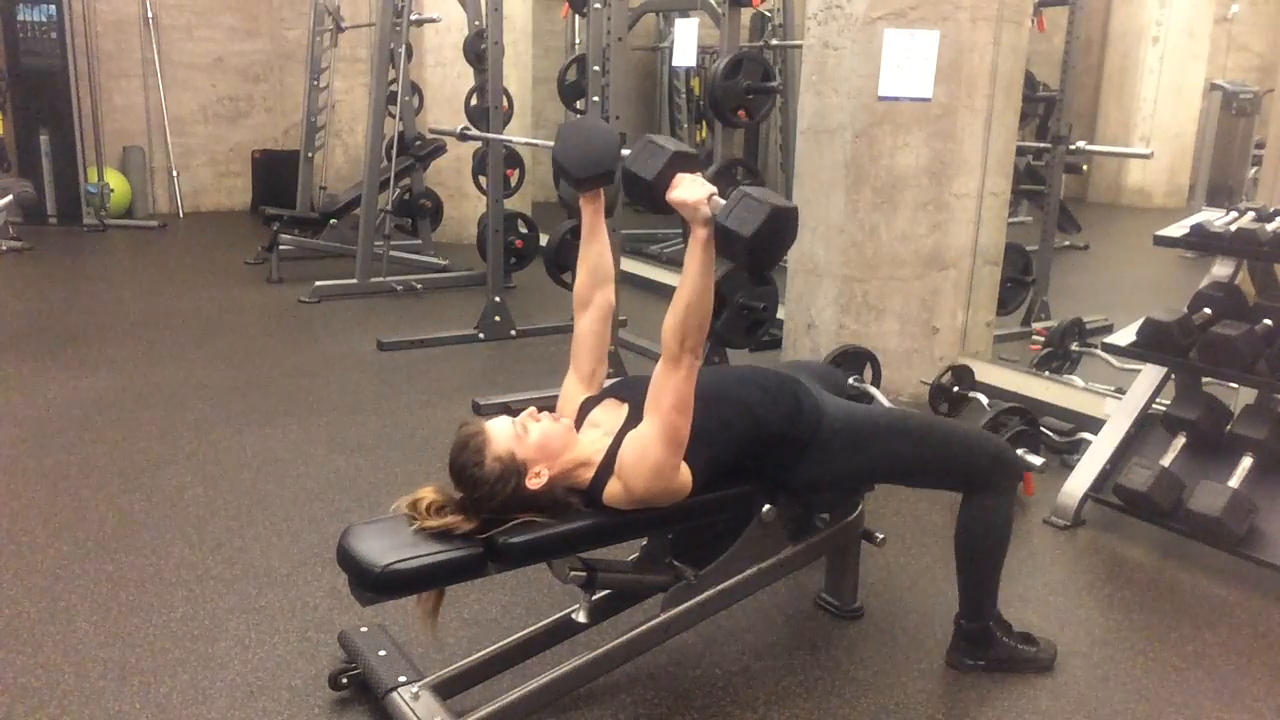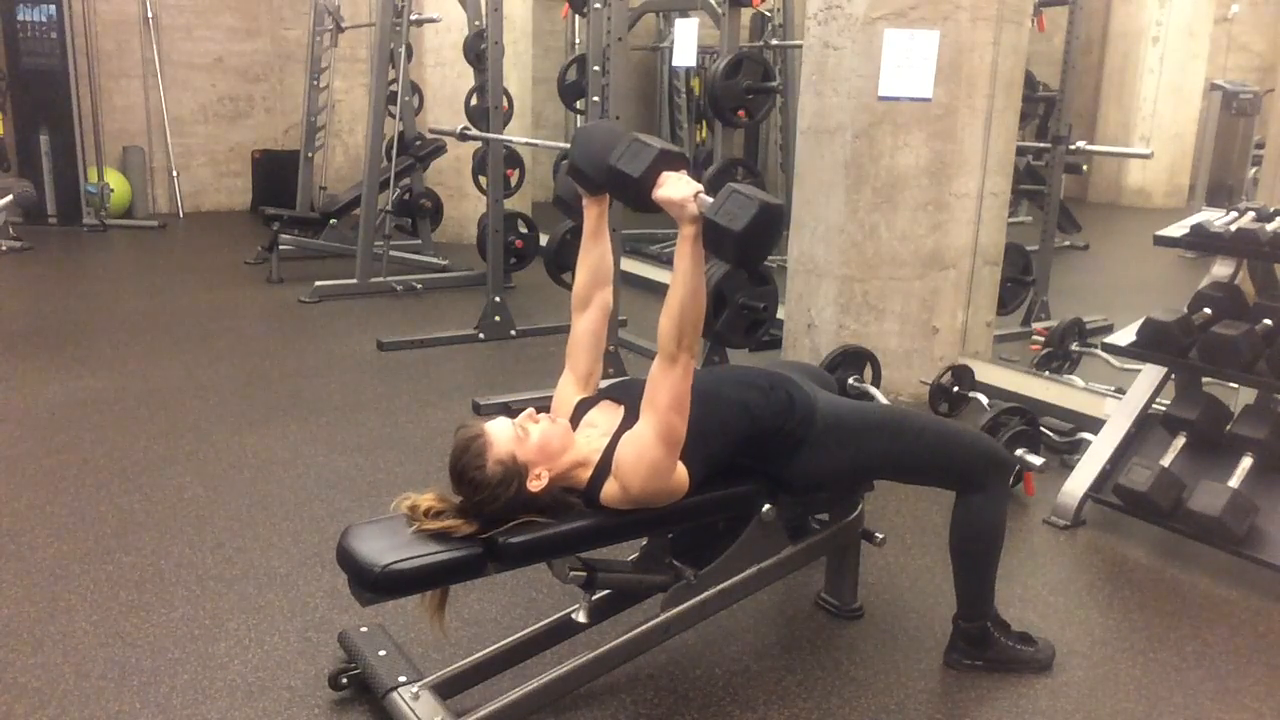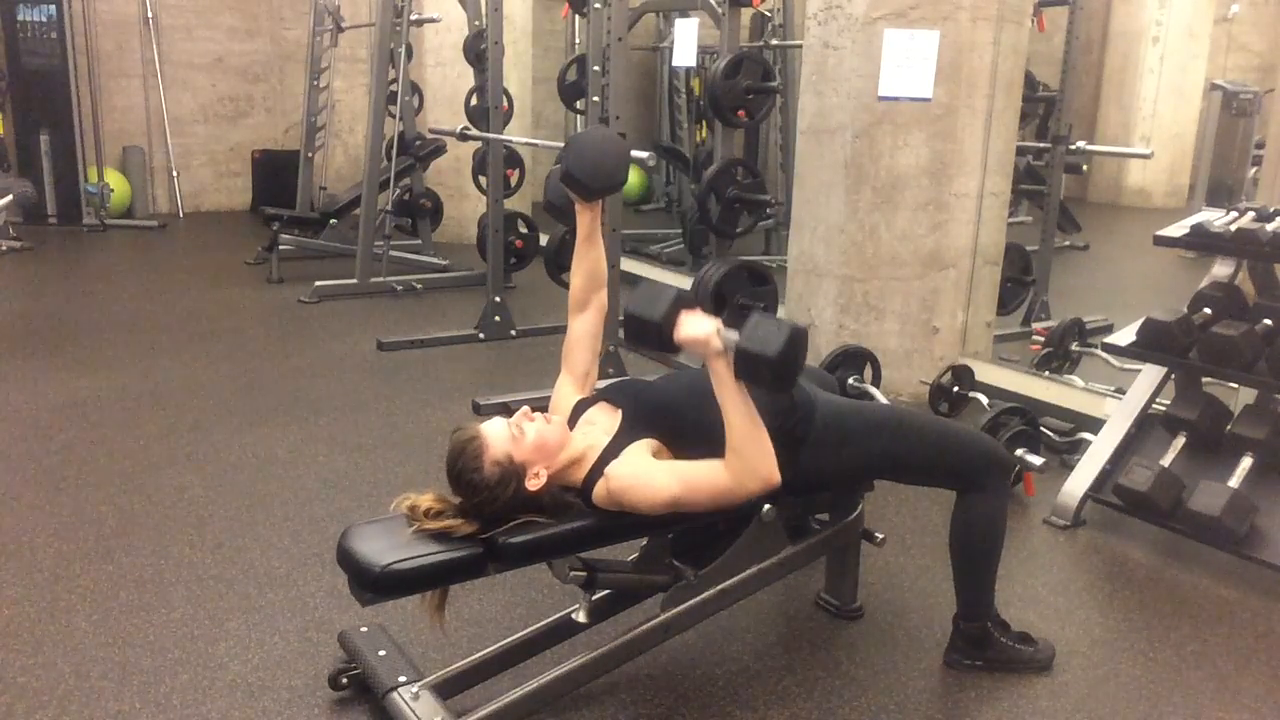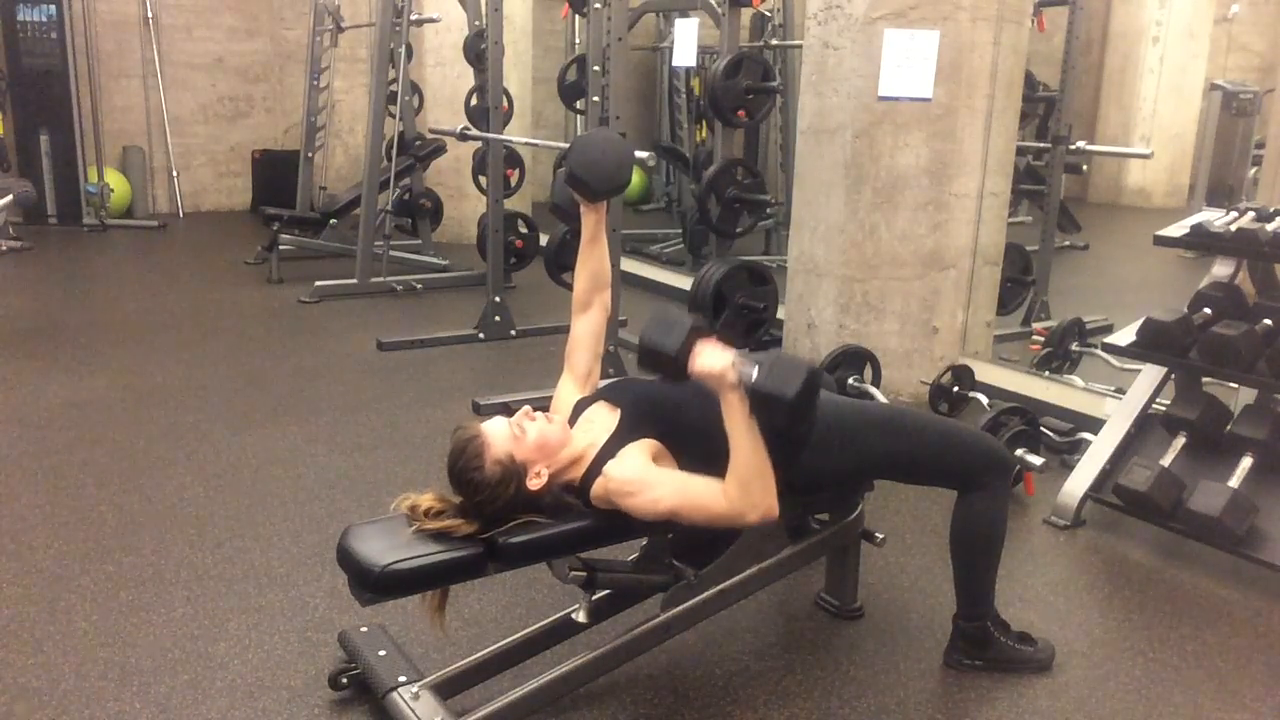
dt=0.7s
person 1, frame 1
left shoulder: (577, 415)
right shoulder: (636, 475)
left elbow: (594, 306)
right elbow: (682, 352)
left wrist: (591, 204)
right wrist: (702, 230)
left hip: (779, 394)
right hip: (804, 438)
left knee: (830, 372)
right knee: (996, 465)
right ankle: (979, 635)
person 1, frame 2
left shoulder: (571, 413)
right shoulder: (631, 477)
left elbow: (591, 309)
right elbow: (677, 355)
left wrist: (596, 208)
right wrist: (689, 229)
right hip: (800, 436)
right knee: (989, 464)
right ankle: (976, 634)
person 1, frame 3
left shoulder: (569, 410)
right shoulder: (621, 480)
left elbow: (587, 310)
right elbow: (761, 475)
left wrist: (586, 211)
right wrist: (719, 360)
right hip: (800, 434)
right knee: (989, 464)
right ankle: (976, 635)
person 1, frame 4
left shoulder: (571, 408)
right shoulder: (620, 479)
left elbow: (590, 309)
right elbow: (757, 507)
left wrist: (593, 212)
right wrist: (731, 390)
right hip: (800, 431)
right knee: (990, 464)
right ankle: (977, 636)
